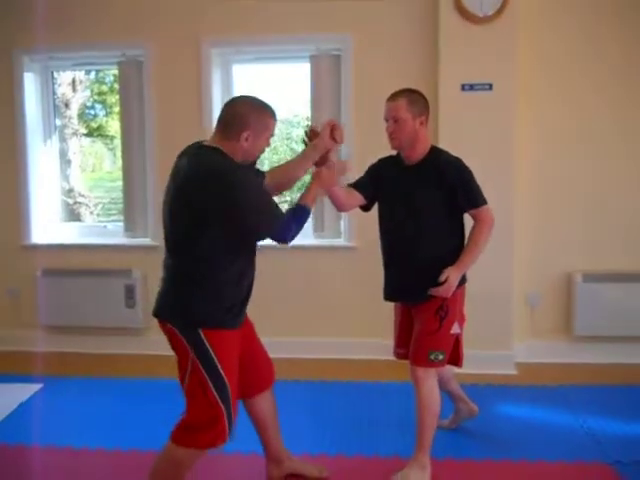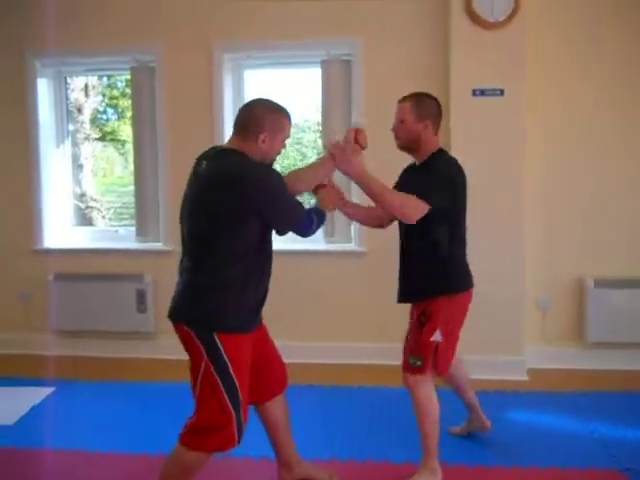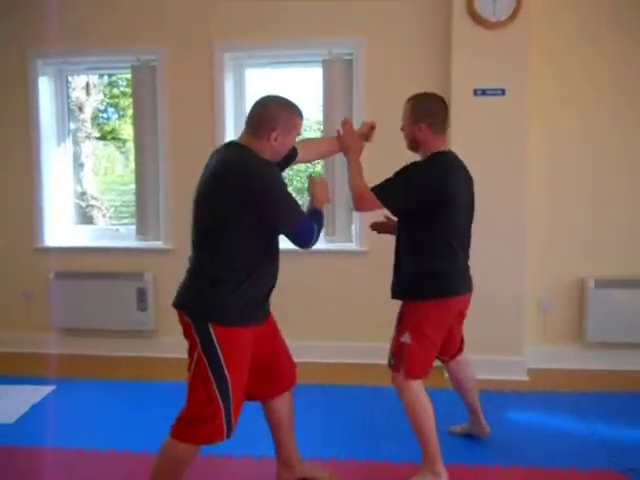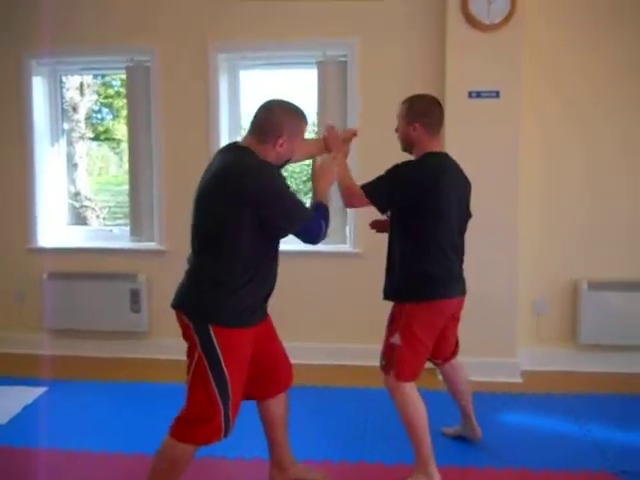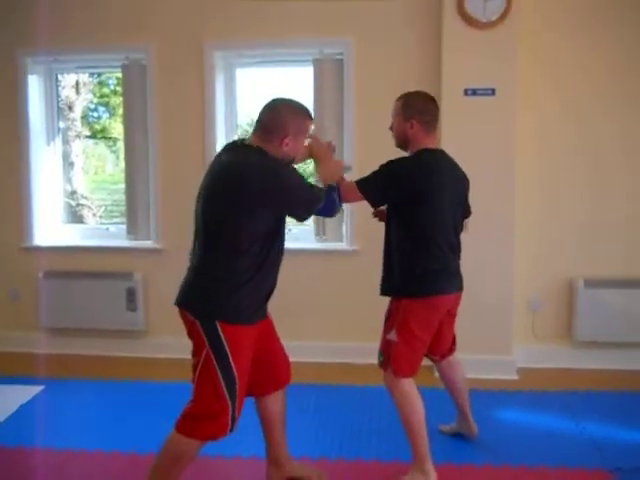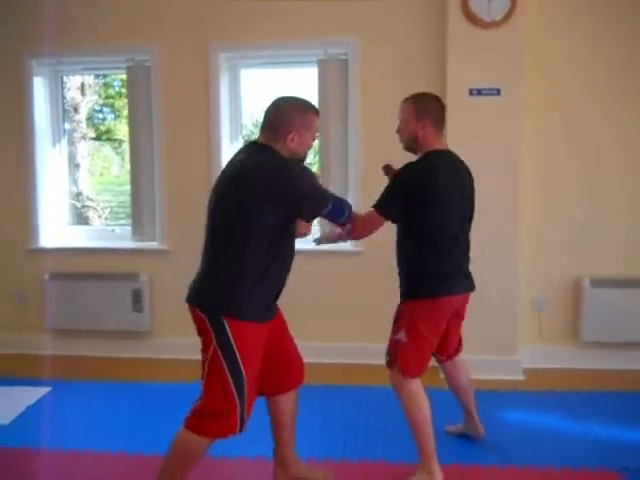
dt=0.5s
person 1, frame 1
left shoulder: (449, 168)
right shoulder: (383, 170)
left elbow: (485, 219)
right elbow: (344, 202)
left wrist: (458, 268)
right wrist: (324, 166)
left hip: (439, 288)
right hip: (403, 287)
left knee: (423, 369)
right knee: (424, 359)
right ankle: (463, 404)
person 1, frame 2
left shoulder: (444, 169)
right shoulder: (416, 171)
left elbow: (409, 214)
right elbow: (384, 217)
left wrist: (360, 174)
right wrist: (338, 199)
left hip: (443, 290)
right hip: (434, 287)
left knee: (417, 374)
right knee: (443, 357)
right ankle: (478, 417)
person 1, frame 3
left shoulder: (423, 173)
right shoulder: (455, 170)
left elbow: (363, 201)
left wrist: (353, 155)
right wrist: (397, 228)
left hip: (430, 292)
right hip: (455, 286)
left knee: (405, 376)
right knee: (452, 355)
right ankle: (478, 422)
person 1, frame 4
left shoulder: (412, 174)
right shoulder: (456, 173)
left elbow: (352, 198)
right wrist: (396, 225)
left hip: (421, 295)
right hip: (451, 288)
left knee: (398, 377)
right knee: (446, 358)
right ankle: (470, 425)
person 1, frame 5
left shoulder: (404, 171)
right shoulder: (453, 170)
left elbow: (346, 193)
left hip: (418, 290)
right hip: (448, 284)
left knee: (397, 373)
right knee: (443, 354)
right ankle: (466, 422)
person 1, frame 6
left shoulder: (414, 174)
right shoulder: (458, 169)
left elbow: (369, 224)
left wrist: (332, 234)
left hip: (428, 290)
right hip: (456, 284)
left knee: (404, 374)
right knee: (449, 355)
right ankle: (472, 422)
person 2, frame 1
left shoulder: (201, 158)
right shoulder: (229, 177)
left elbow: (267, 185)
right elbow: (282, 230)
left wrist: (317, 149)
right wrist: (317, 187)
left hip: (217, 307)
right hip: (199, 315)
left knee: (258, 377)
right knee: (209, 419)
person 2, frame 2
left shoulder: (216, 161)
right shoulder: (250, 177)
left elbow: (287, 185)
right elbow: (302, 223)
left wrist: (337, 159)
right wrist: (325, 204)
left hip: (231, 310)
right hip: (214, 318)
left knee: (270, 381)
right knee: (219, 422)
person 2, frame 3
left shoulder: (237, 156)
right shoulder: (255, 174)
left elbow: (304, 152)
right elbow: (305, 235)
right wrist: (318, 201)
left hip: (245, 305)
right hip: (218, 312)
left knee: (279, 377)
right knee: (209, 415)
person 2, frame 4
left shoulder: (237, 156)
right shoulder: (256, 176)
left elbow: (290, 153)
right elbow: (313, 231)
left wrist: (329, 144)
right wrist: (323, 185)
left hip: (242, 305)
right hip: (216, 313)
left knee: (275, 378)
right knee: (207, 415)
person 2, frame 5
left shoulder: (238, 153)
right shoulder: (268, 173)
right elbow: (326, 205)
left wrist: (313, 151)
right wrist: (328, 174)
left hip: (239, 302)
right hip: (219, 309)
left knee: (273, 375)
right knee: (213, 411)
person 2, frame 6
left shoulder: (261, 159)
right shoulder: (274, 172)
left elbow: (307, 192)
right elbow: (335, 210)
left wrist: (306, 215)
right wrist: (325, 212)
left hip: (255, 301)
right hip: (228, 307)
left knee: (286, 374)
right knee: (222, 408)
